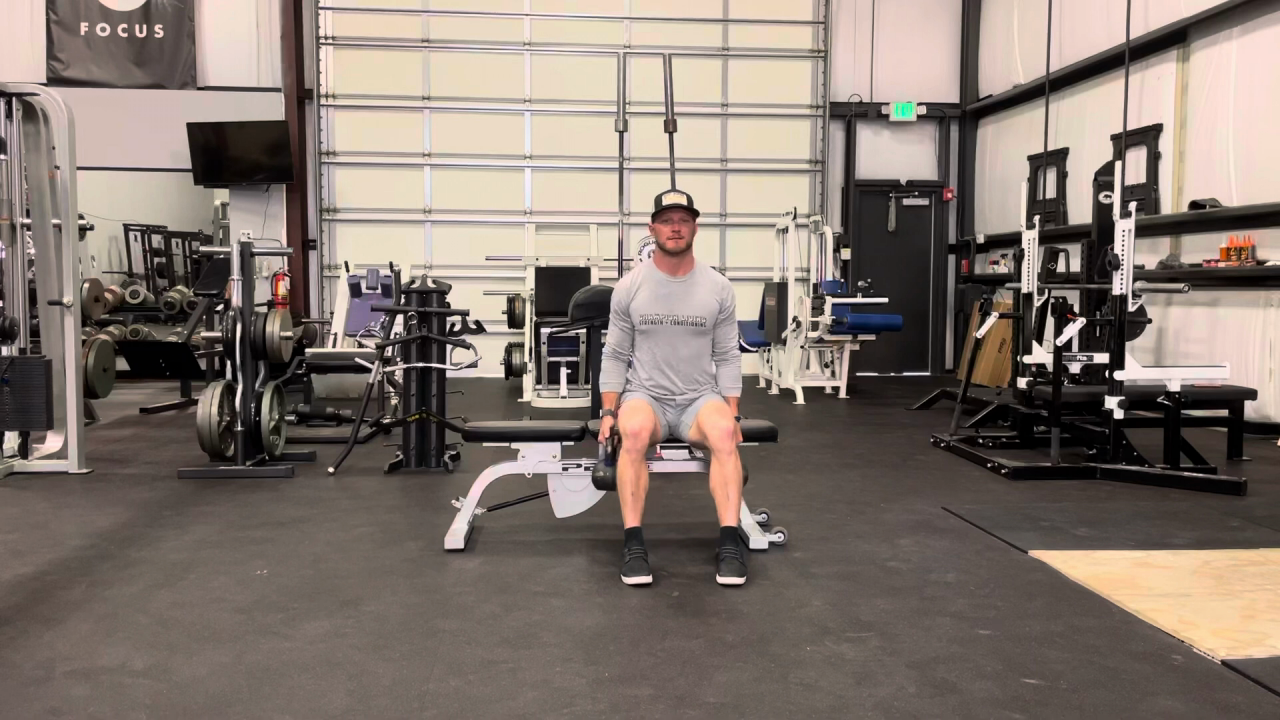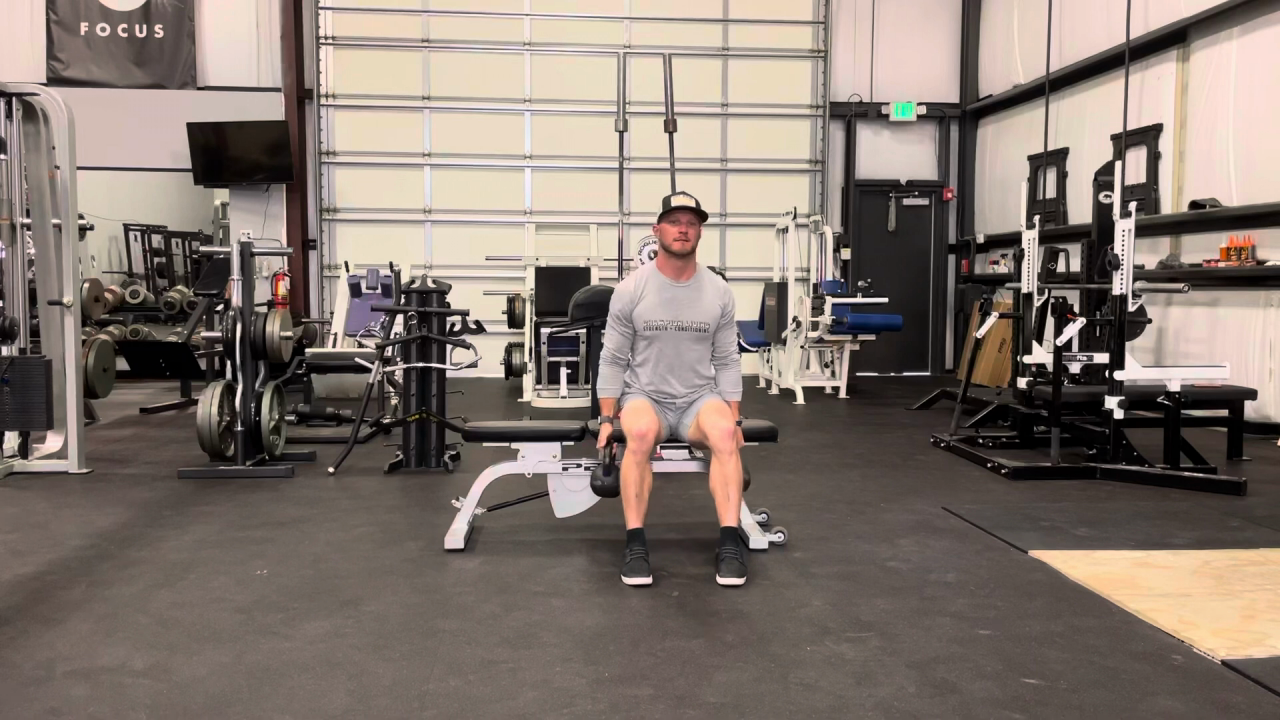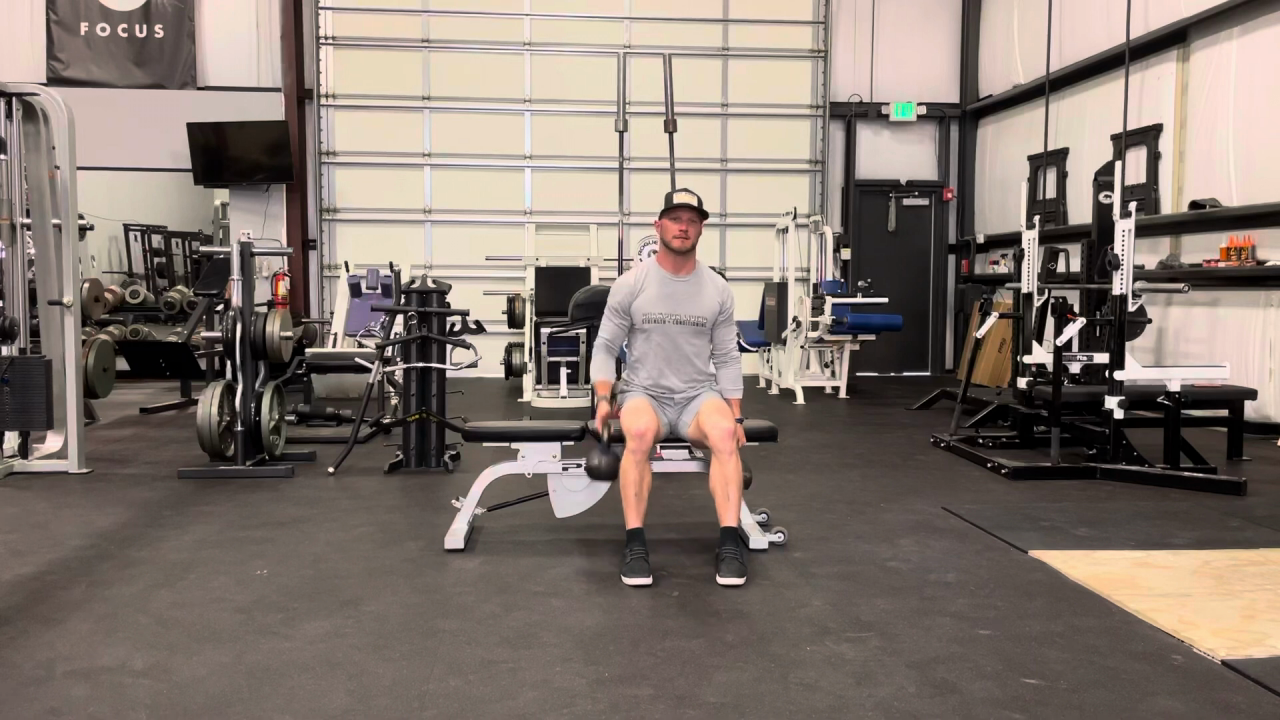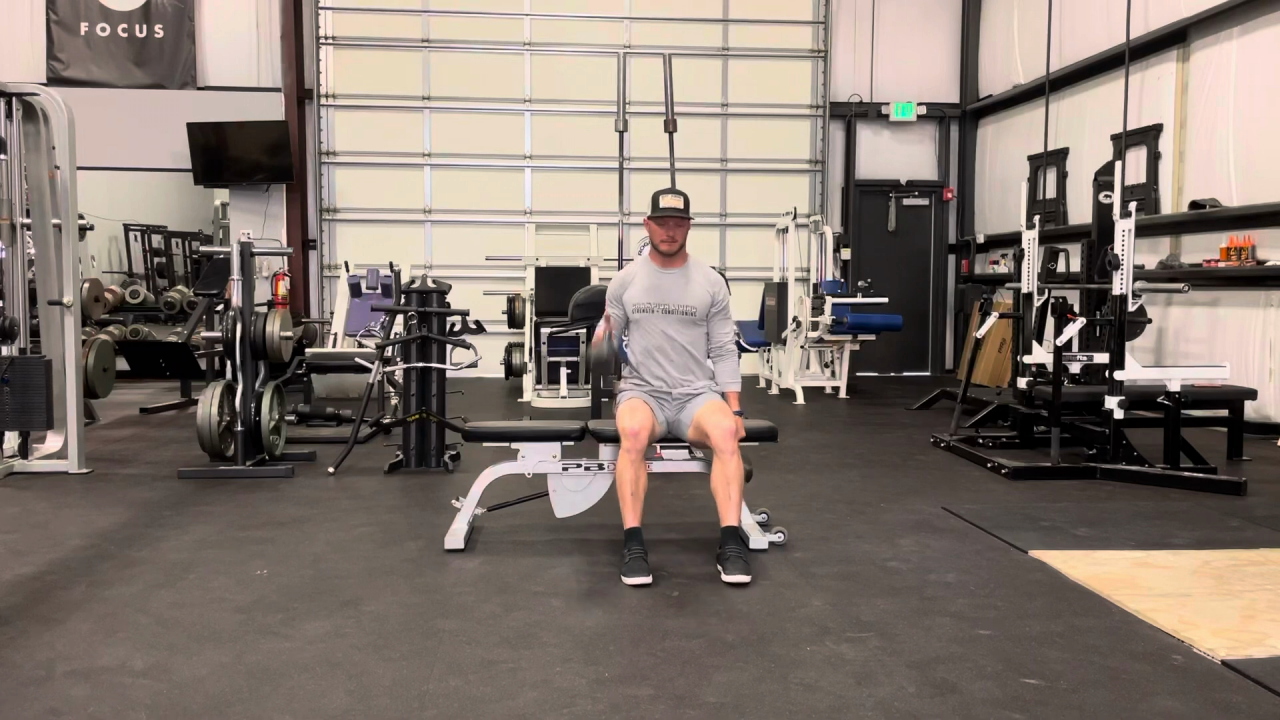
dt=0.2s
person 1, frame 1
left shoulder: (718, 288)
right shoulder: (630, 286)
left elbow: (727, 356)
right elbow: (615, 355)
left wrist: (733, 414)
right wrist: (609, 411)
left hip: (699, 397)
right hip: (645, 394)
left knee: (723, 434)
right knee: (633, 432)
left ankle: (729, 542)
right ankle: (633, 543)
person 1, frame 2
left shoulder: (719, 292)
right shoulder: (631, 290)
left elbow: (727, 361)
right elbow: (613, 360)
left wrist: (735, 419)
right wrist: (607, 419)
left hip: (699, 398)
right hip: (644, 397)
left knee: (723, 434)
right knee: (640, 434)
left ankle: (729, 543)
right ankle: (635, 544)
person 1, frame 3
left shoulder: (718, 289)
right shoulder: (631, 284)
left elbow: (727, 358)
right elbow: (606, 346)
left wrist: (736, 417)
right wrist: (603, 399)
left hip: (698, 396)
right hip: (644, 394)
left knee: (724, 434)
right knee: (639, 434)
left ankle: (730, 543)
right ankle: (635, 543)
person 1, frame 4
left shoulder: (711, 282)
right shoulder: (626, 280)
left elbow: (724, 350)
right elbow: (610, 335)
left wrist: (734, 408)
right wrist: (603, 336)
left hip: (697, 392)
right hip: (643, 391)
left knee: (725, 433)
right knee: (634, 433)
left ankle: (731, 543)
right ankle: (633, 543)
